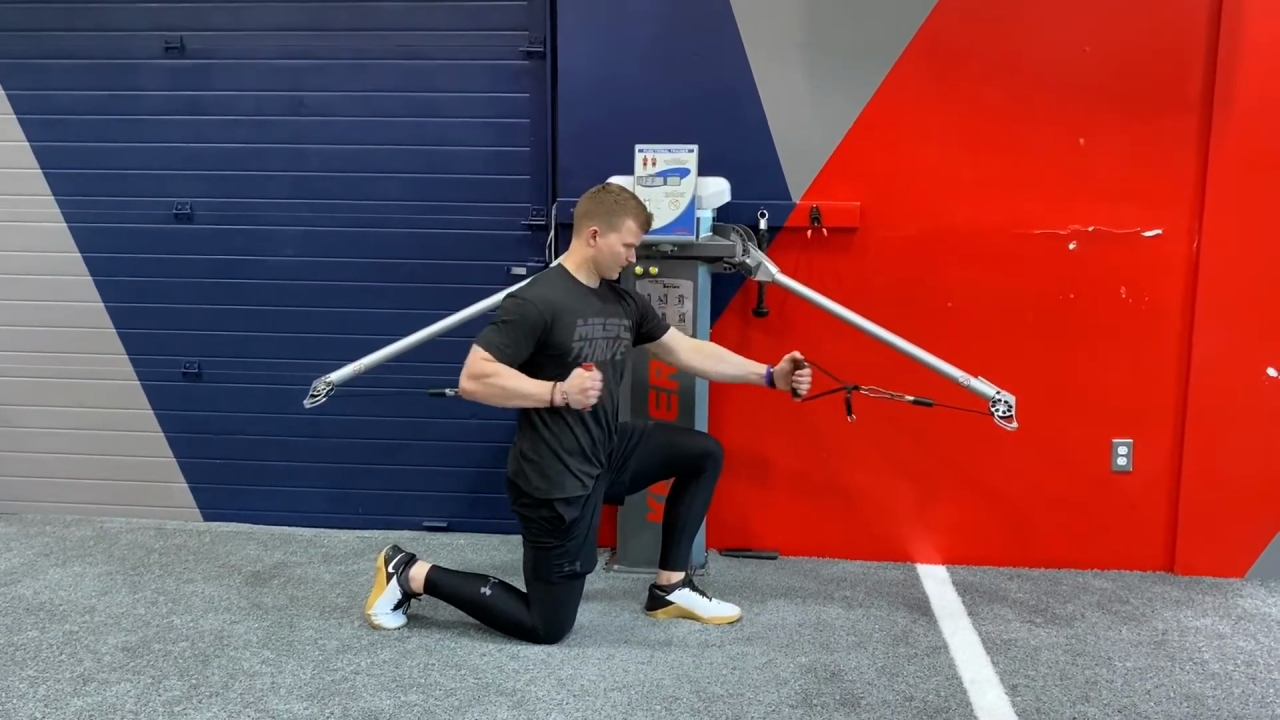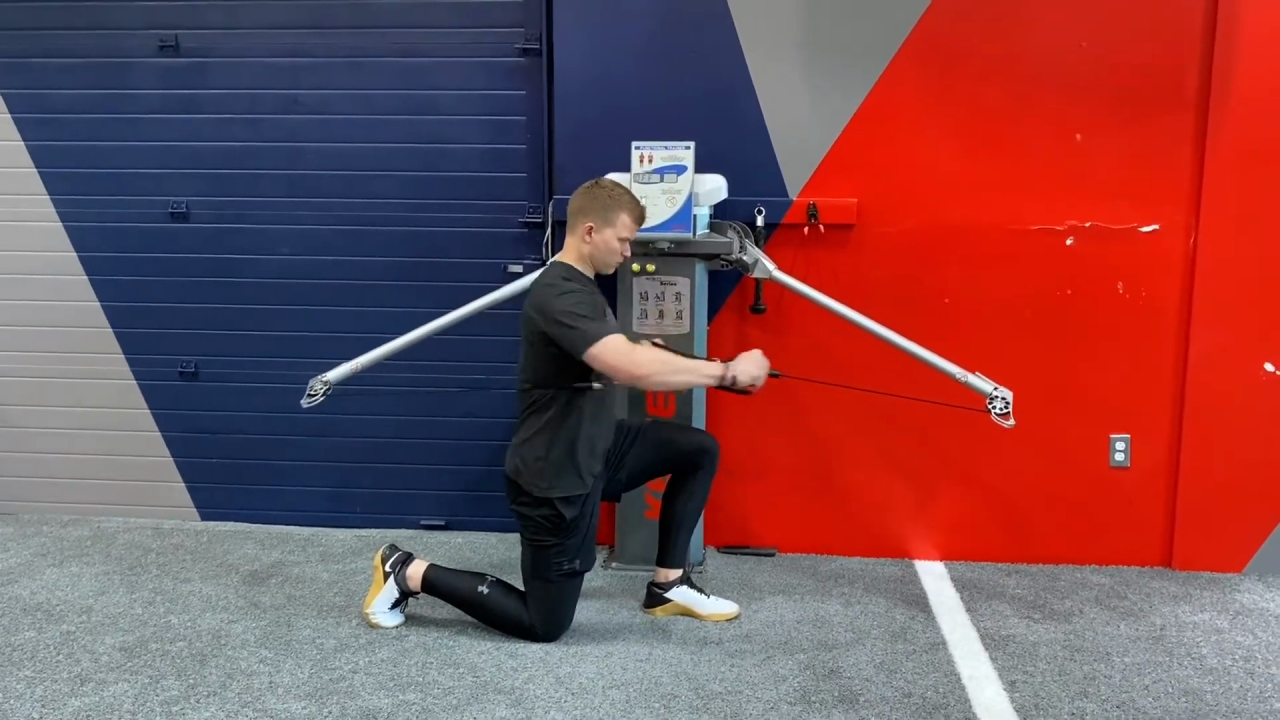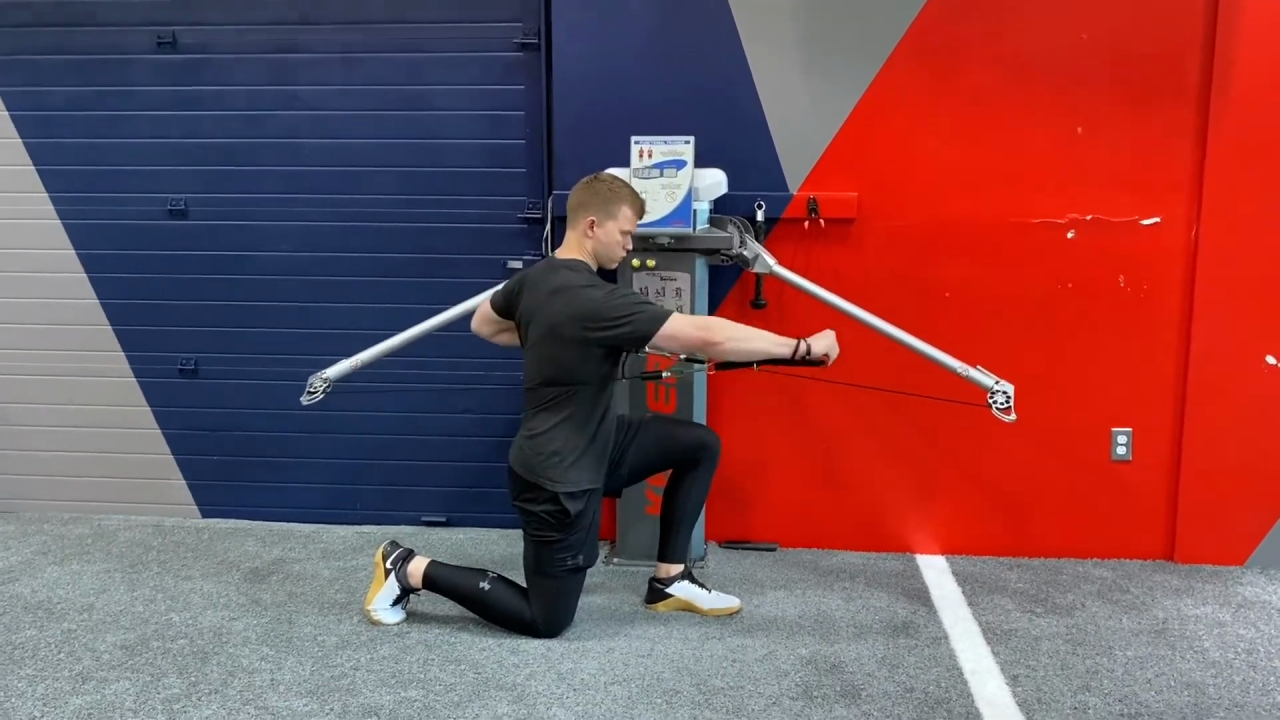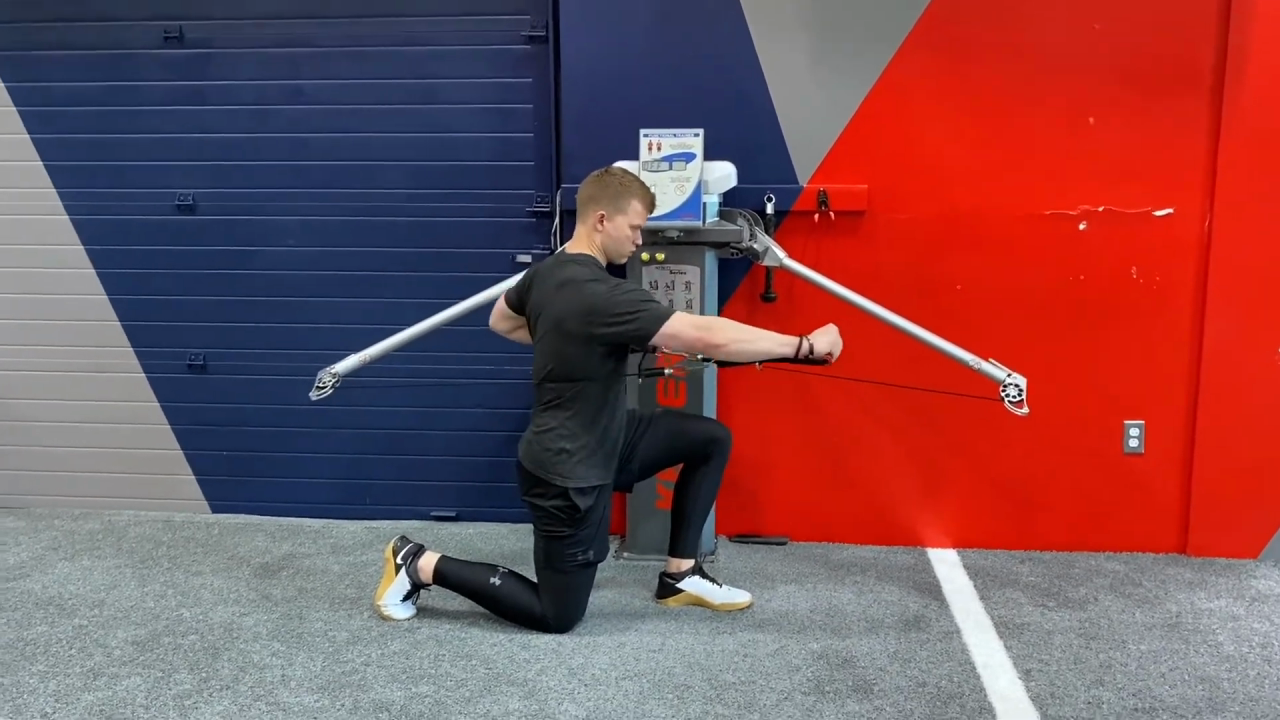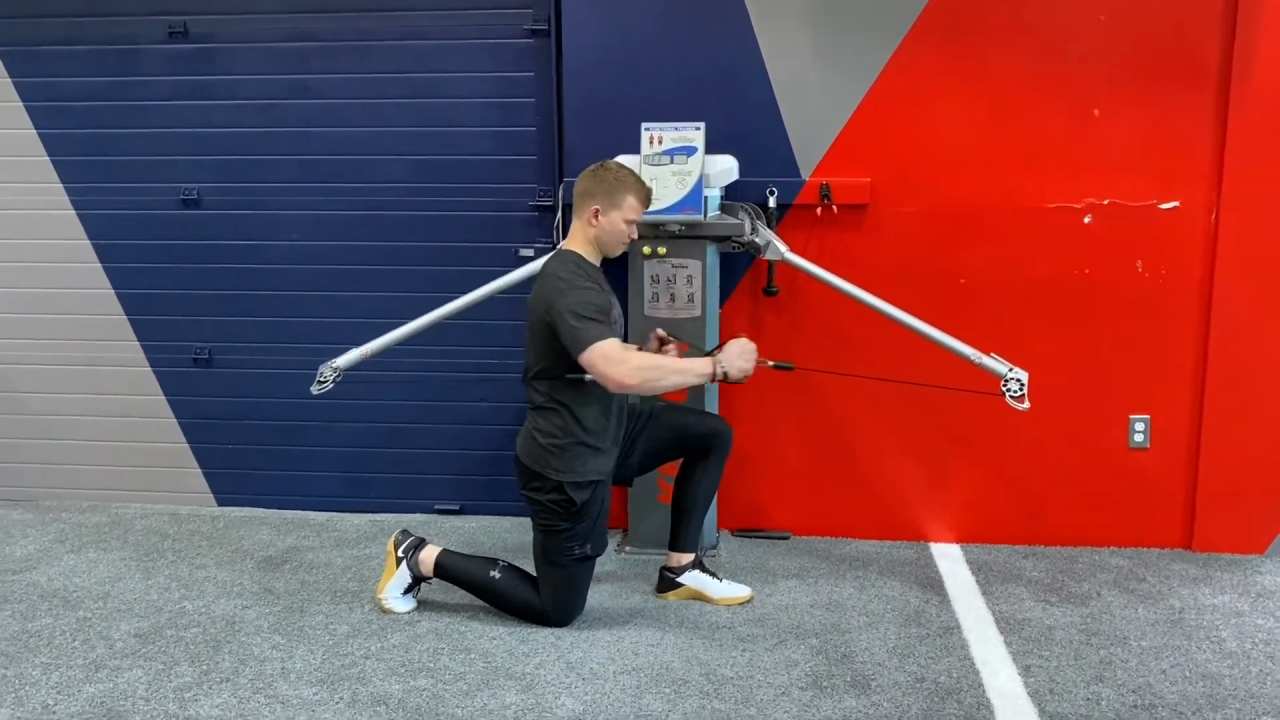
dt=0.4s
person 1, frame 1
left shoulder: (623, 301)
right shoulder: (537, 302)
left elbow: (687, 351)
right elbow: (473, 379)
left wrist: (770, 375)
right wrist: (558, 393)
left hip: (606, 451)
right hip: (553, 480)
left knee: (703, 453)
right knee: (548, 626)
left ankle: (669, 588)
right ankle: (413, 575)
person 1, frame 2
left shoulder: (582, 285)
right shoulder: (561, 296)
right elbow: (630, 366)
left wrist: (649, 354)
right wrist: (727, 372)
left hip: (596, 450)
right hip: (555, 478)
left knee: (699, 450)
right knee: (545, 625)
left ankle: (667, 585)
right ankle: (409, 573)
person 1, frame 3
left shoulder: (537, 277)
right shoulder: (591, 300)
left elbow: (484, 324)
right elbow: (704, 336)
right wrist: (802, 347)
right hip: (556, 476)
left knee: (700, 445)
right knee: (546, 620)
left ankle: (669, 581)
right ankle: (412, 570)
person 1, frame 4
left shoulder: (548, 272)
right shoulder: (598, 295)
left elbow: (502, 321)
right elbow: (706, 337)
right wrist: (805, 344)
right hip: (567, 472)
left knee: (712, 440)
right knee: (558, 616)
left ankle: (680, 576)
right ankle: (422, 566)
person 1, frame 5
left shoulder: (579, 269)
right shoulder: (569, 287)
right elbow: (622, 375)
left wrist: (645, 350)
right wrist: (718, 366)
right hip: (567, 464)
left knee: (711, 434)
right knee: (557, 610)
left ankle: (680, 570)
right ankle: (423, 559)
